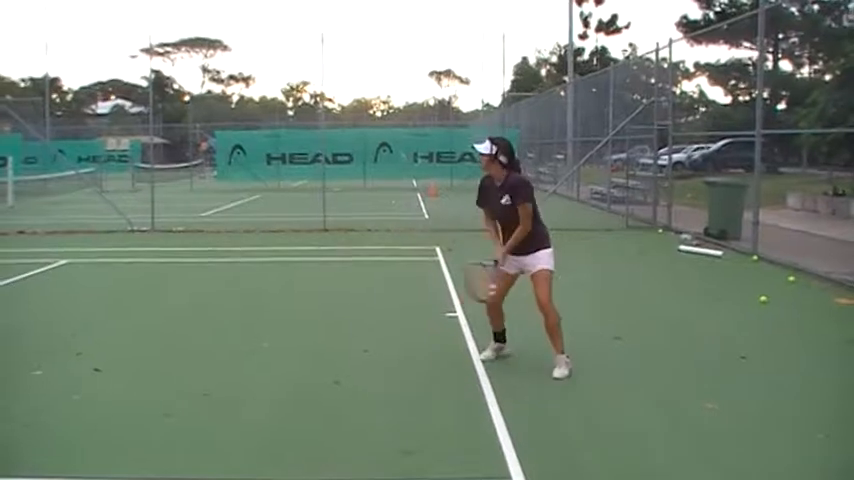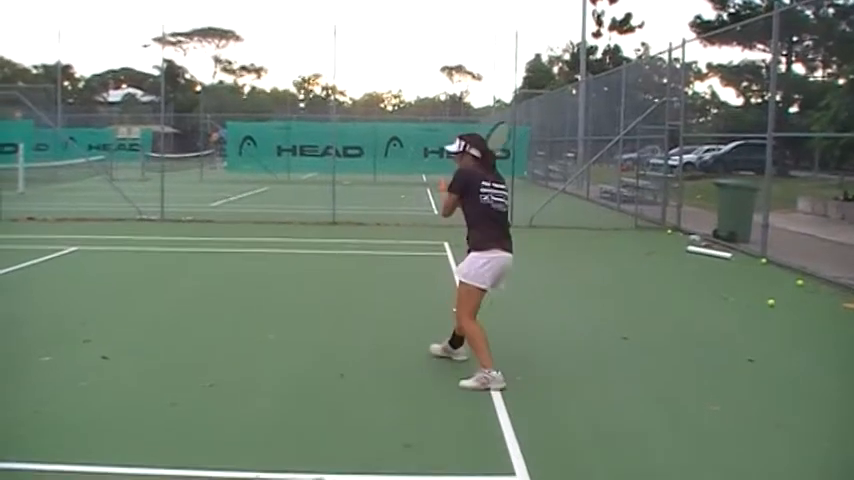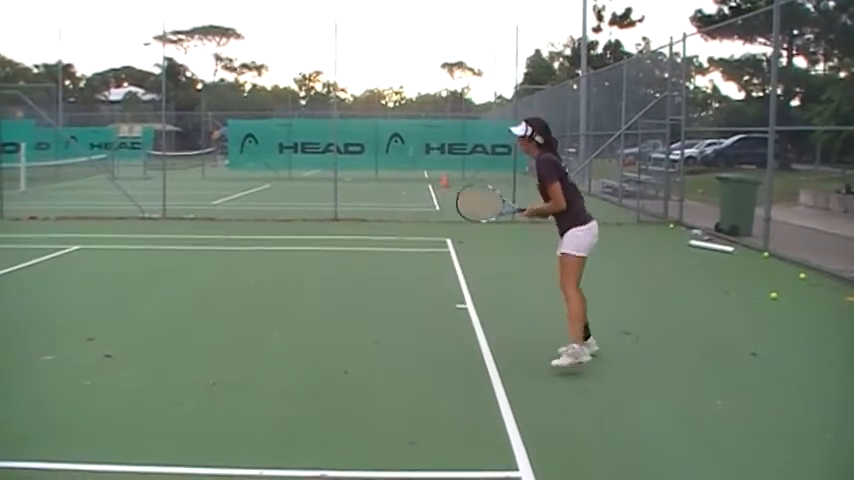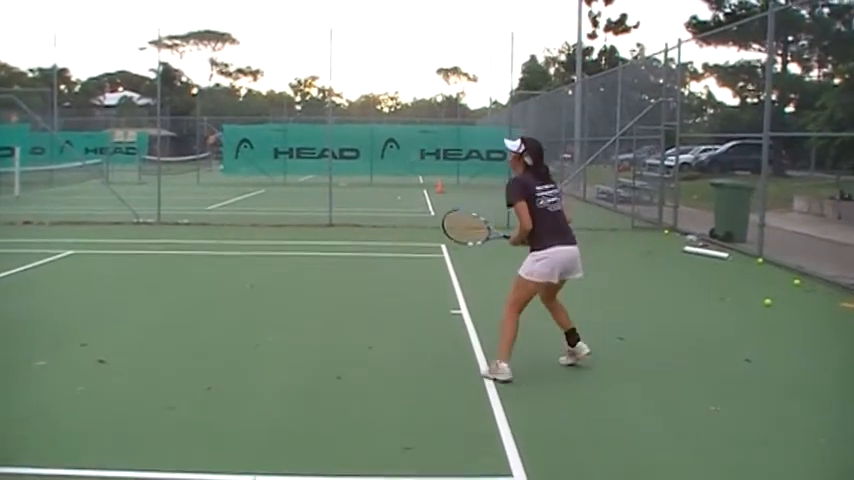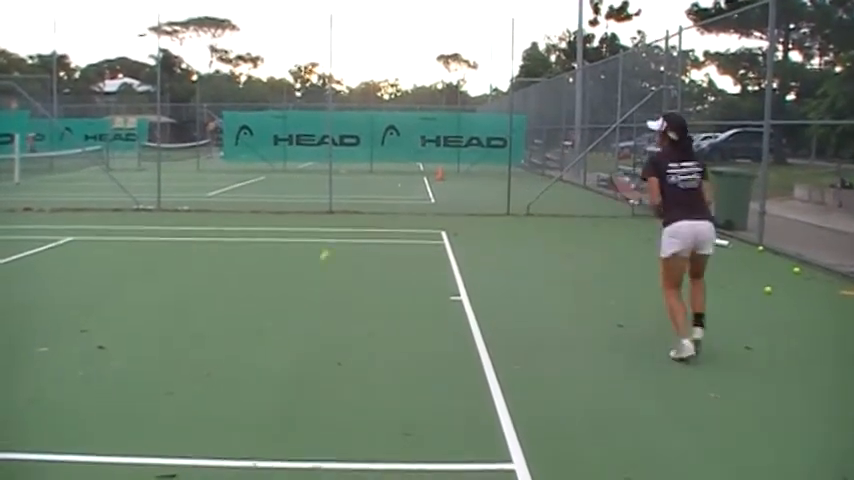
dt=1s
person 1, frame 1
left shoulder: (519, 184)
right shoulder: (486, 184)
left elbow: (525, 226)
right elbow: (489, 219)
left wrist: (504, 250)
right wrist: (498, 246)
left hip: (537, 251)
right hip: (510, 252)
left knee: (544, 303)
right knee: (492, 300)
left ankle: (561, 358)
right ankle: (499, 343)
person 1, frame 2
left shoulder: (464, 175)
right shoulder: (499, 180)
left elbow: (446, 211)
right wrist: (465, 199)
left hip: (485, 255)
right hip: (503, 254)
left knee: (466, 317)
right knee: (464, 300)
left ankle: (489, 374)
right ankle: (454, 346)
person 1, frame 3
left shoulder: (544, 162)
right shoulder: (548, 159)
left elbow: (560, 204)
left wrist: (535, 211)
right wrist: (539, 210)
left hip: (578, 229)
right hip: (579, 227)
left knee: (569, 288)
right knee: (572, 287)
left ankle: (576, 348)
right ankle: (585, 340)
person 1, frame 4
left shoulder: (517, 183)
right shoulder: (548, 181)
left elbow: (526, 225)
right elbow: (564, 218)
left wrist: (516, 240)
left hip: (546, 253)
right hip: (570, 249)
left knee: (513, 308)
right knee: (548, 297)
left ankle: (502, 365)
right ankle: (576, 346)
person 1, frame 5
left shoulder: (656, 160)
right shoulder: (697, 161)
left elbow: (655, 201)
right elbow: (707, 199)
left wrist: (661, 213)
left hip: (678, 227)
right hip: (705, 225)
left knee: (671, 288)
right knee: (696, 278)
left ankle: (683, 342)
right ankle: (697, 329)
